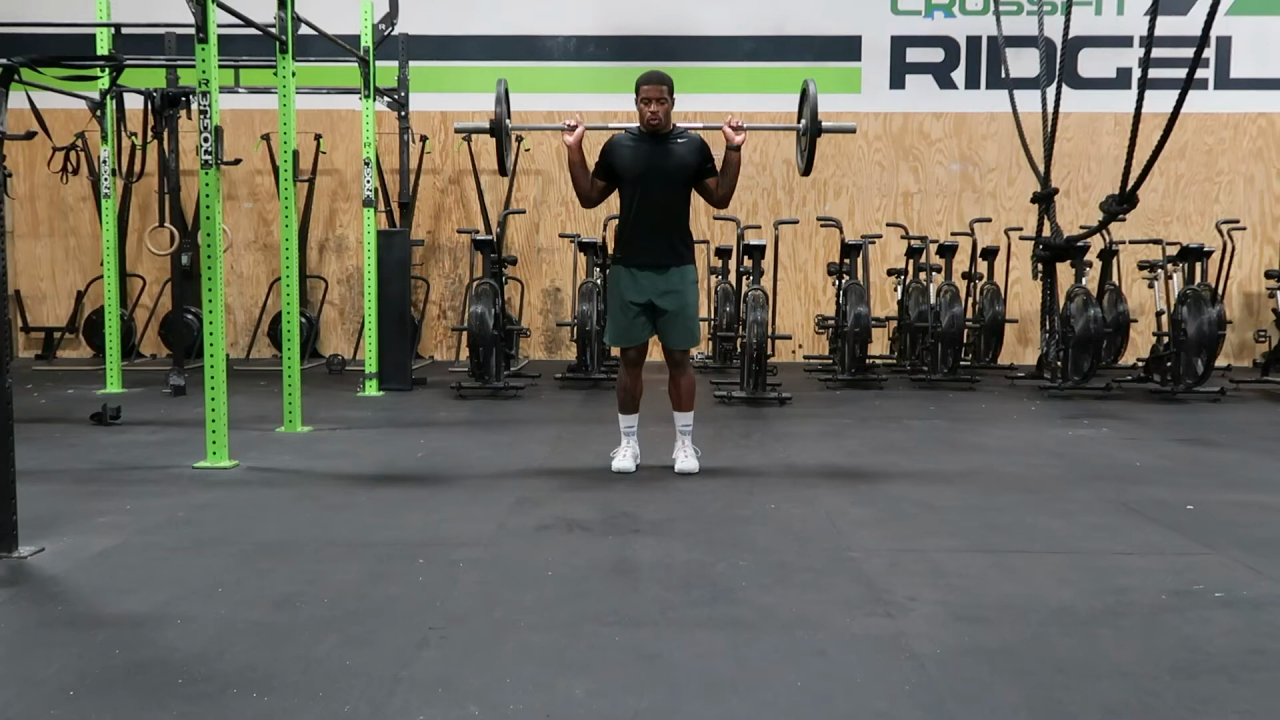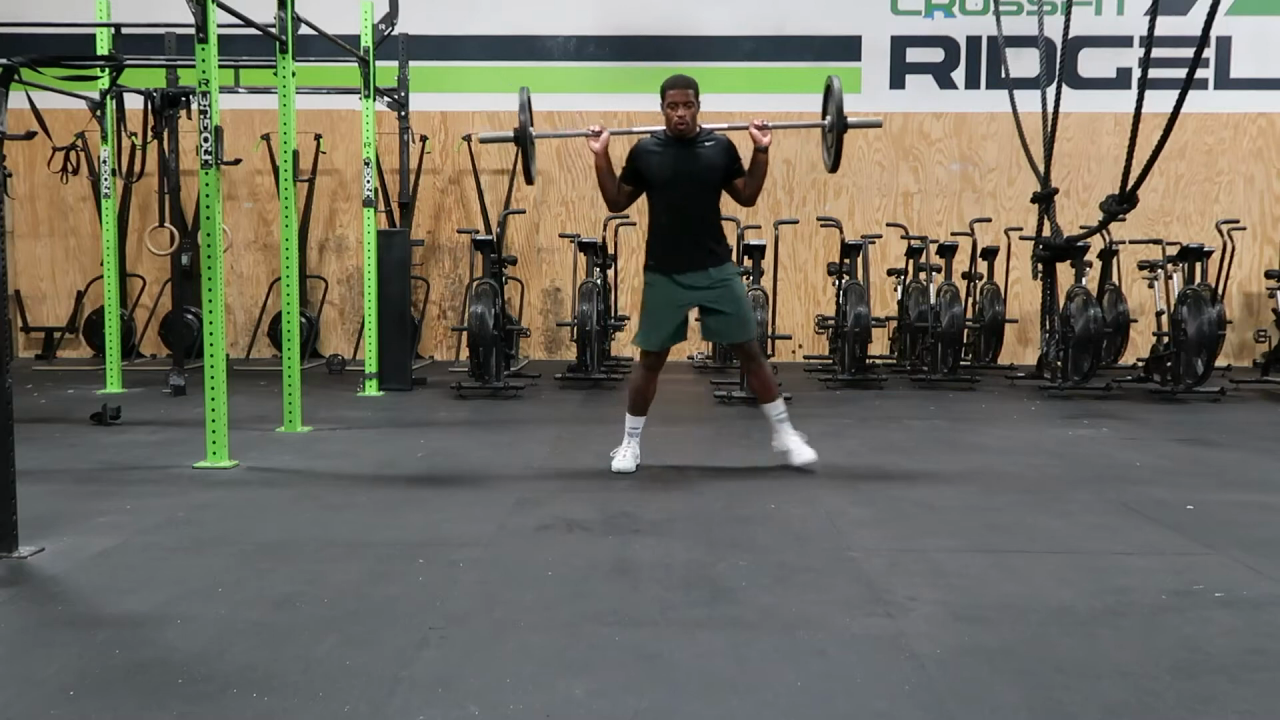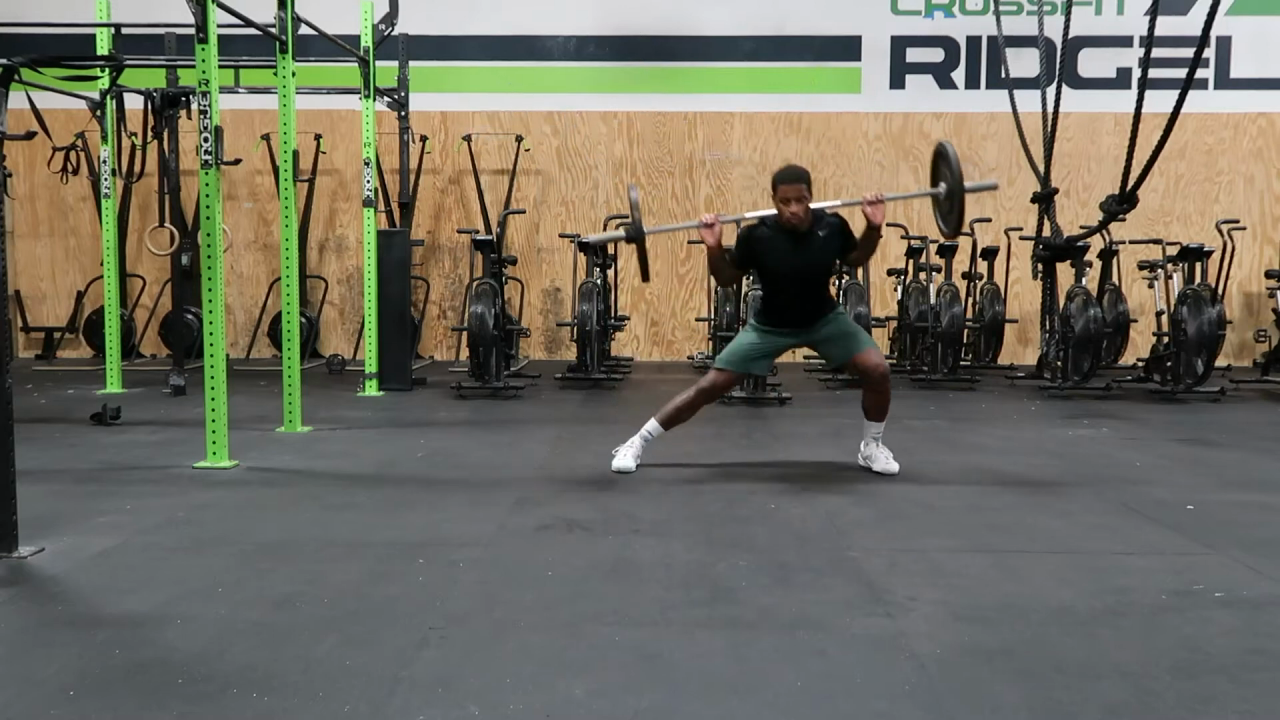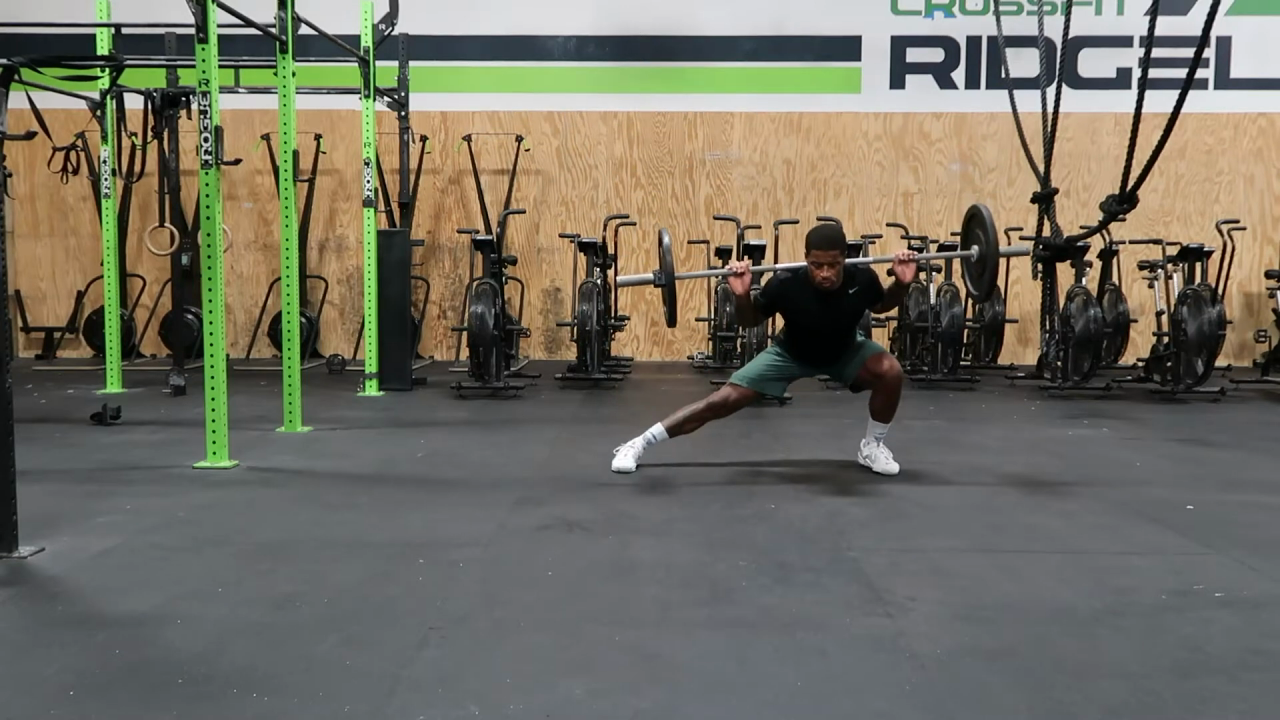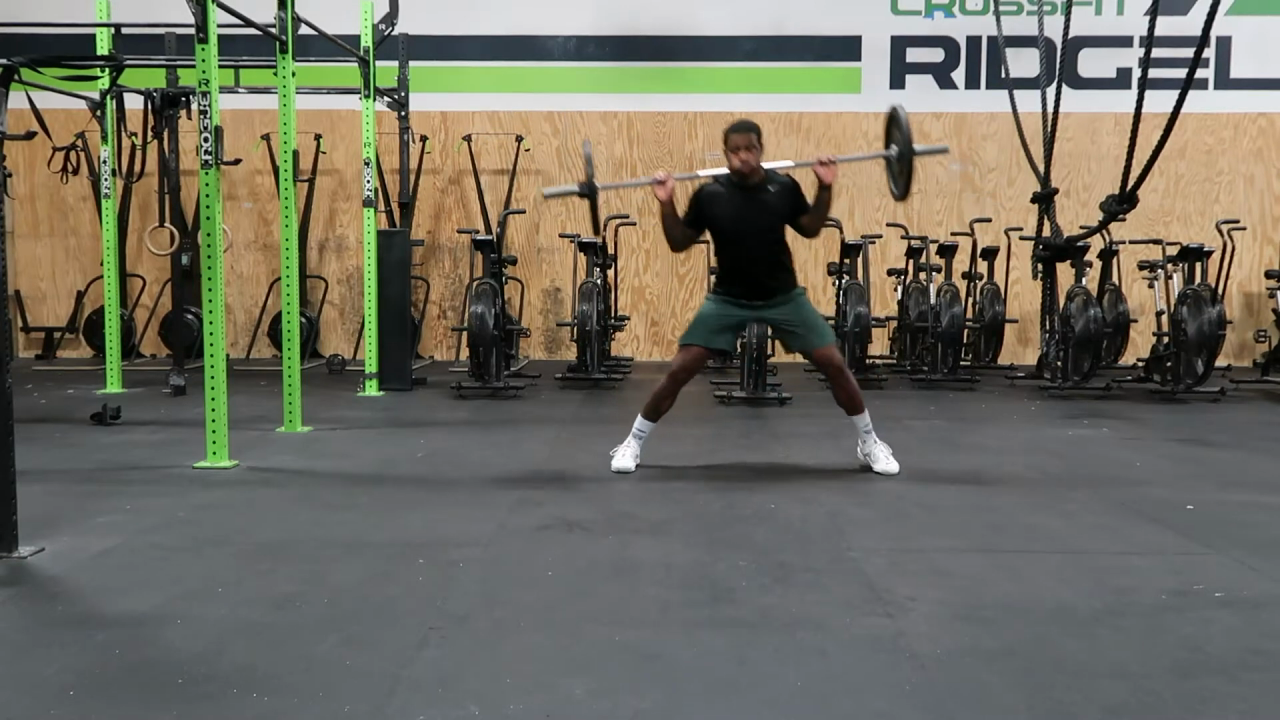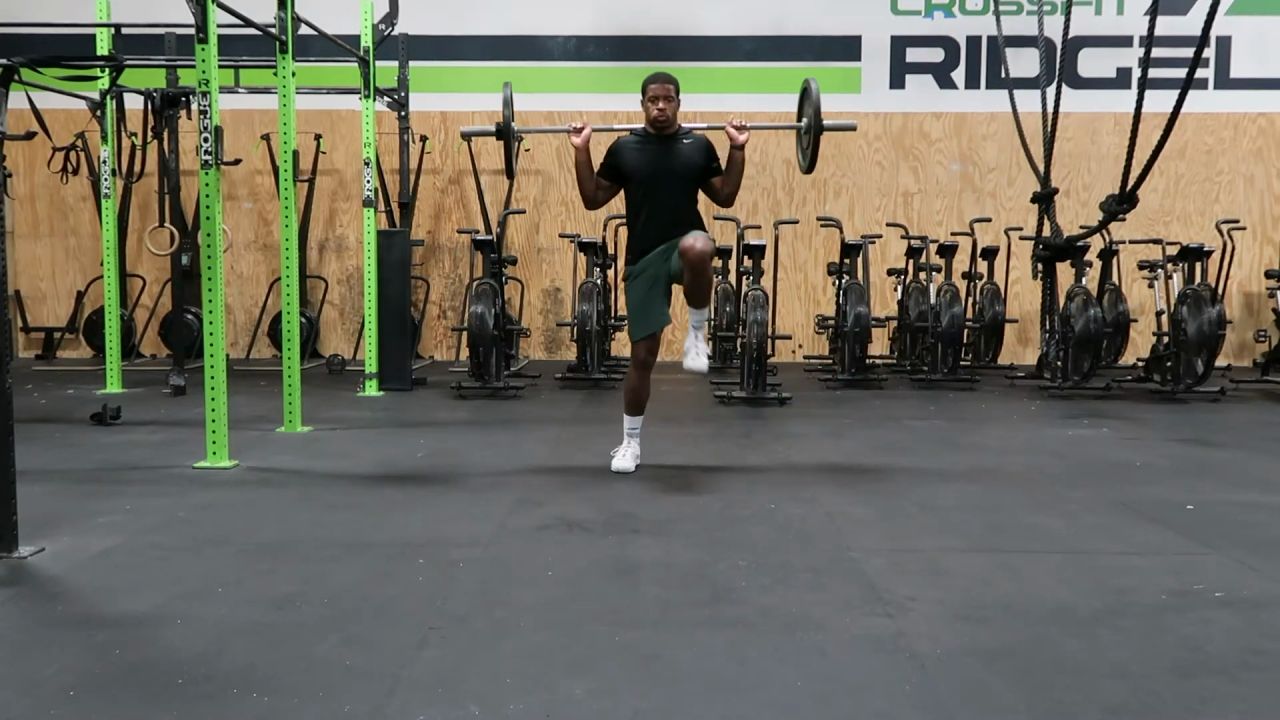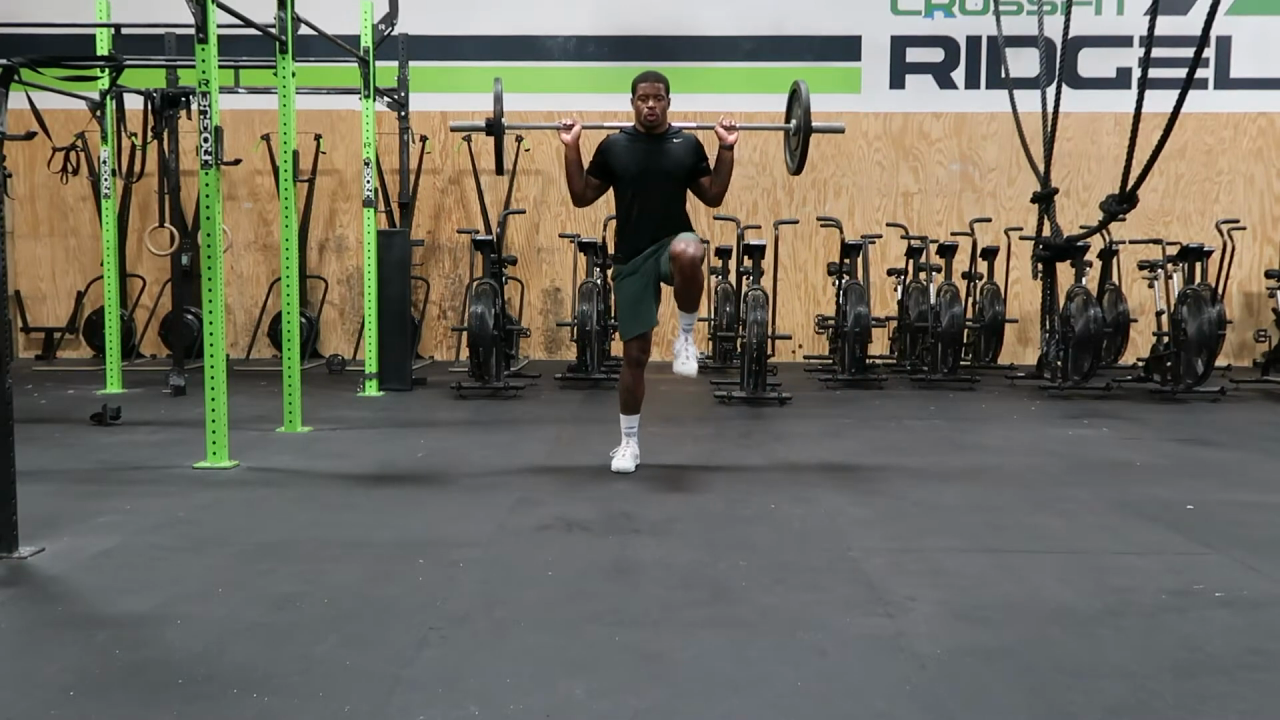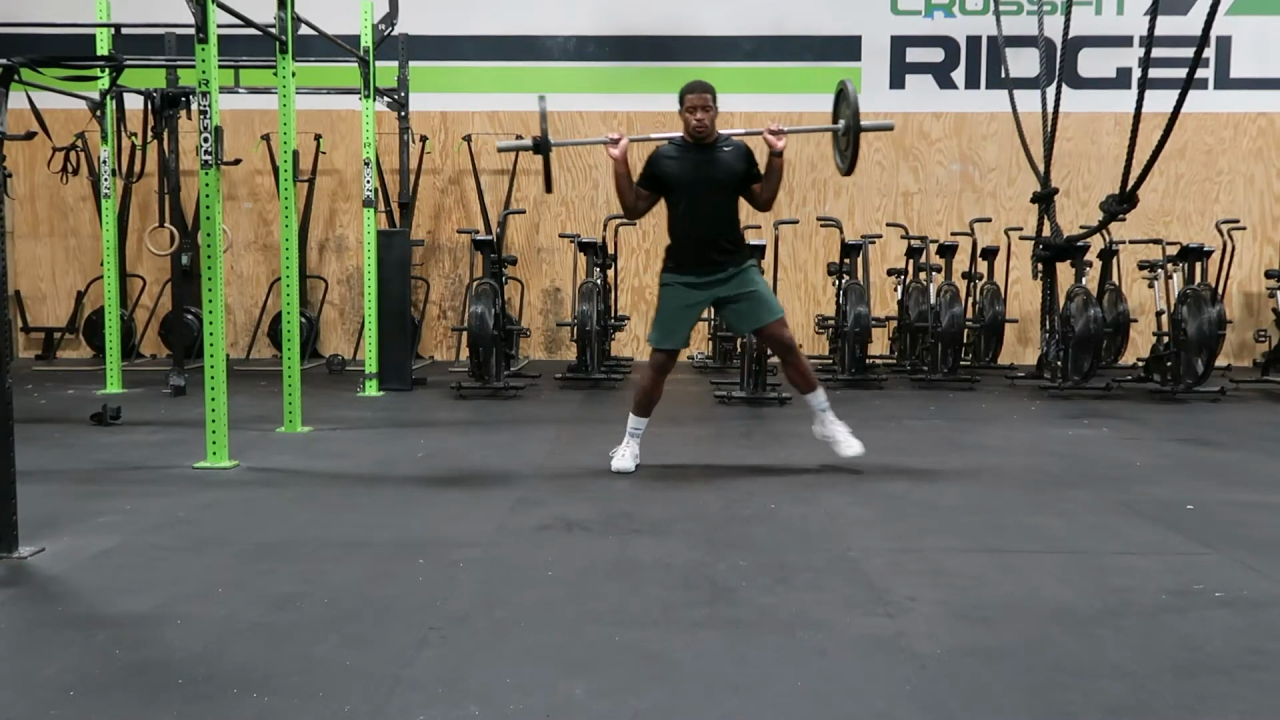
dt=0.5s
person 1, frame 1
left shoulder: (692, 145)
right shoulder: (618, 145)
left elbow: (720, 198)
right elbow: (589, 198)
left wrist: (733, 150)
right wrist: (574, 149)
left hip: (677, 268)
right hip: (628, 269)
left knee: (679, 357)
right knee: (631, 357)
left ankle: (684, 442)
right ankle: (628, 442)
person 1, frame 2
left shoulder: (720, 146)
right shoulder: (645, 150)
left elbow: (747, 197)
right elbow: (616, 203)
left wrist: (761, 150)
right wrist: (601, 156)
left hip: (716, 269)
right hip: (664, 273)
left knee: (749, 351)
right knee: (650, 359)
left ankle: (784, 433)
right ankle: (630, 443)
person 1, frame 3
left shoulder: (832, 225)
right shoulder: (758, 234)
left elbow: (857, 260)
right elbow: (727, 279)
left wrist: (874, 226)
right wrist: (713, 247)
left hip: (824, 320)
right hip: (771, 325)
left knee: (876, 371)
right knee: (711, 386)
left ankle: (871, 446)
right ankle: (636, 442)
person 1, frame 4
left shoulder: (862, 279)
right shoulder: (785, 284)
left elbow: (882, 306)
right elbow: (749, 320)
left wrist: (902, 284)
right wrist: (742, 294)
left hip: (845, 351)
right hip: (791, 354)
left knee: (890, 372)
right knee: (722, 401)
left ankle: (872, 446)
right ankle: (638, 444)
person 1, frame 5
left shoulder: (783, 185)
right shoulder: (709, 194)
left elbow: (810, 229)
right elbow: (678, 244)
left wrist: (825, 187)
right wrist: (666, 205)
left hip: (782, 294)
right hip: (727, 299)
left knee: (832, 363)
right knee: (682, 368)
left ankle: (869, 442)
right ankle: (632, 443)
person 1, frame 6
left shoulder: (698, 145)
right shoulder: (624, 148)
left elbow: (725, 197)
right elbow: (593, 199)
left wrist: (737, 148)
right wrist: (581, 150)
left hip: (685, 246)
right hip: (642, 260)
left knee: (697, 247)
right knee: (642, 355)
left ankle: (697, 335)
right ankle: (631, 442)
person 1, frame 7
left shoulder: (687, 144)
right shoulder: (614, 146)
left elbow: (713, 197)
right elbow: (581, 197)
left wrist: (726, 149)
right wrist: (571, 148)
left hip: (676, 243)
right hip: (632, 258)
left knee: (686, 256)
right knee: (635, 353)
left ankle: (686, 338)
right ankle: (628, 442)
person 1, frame 8
left shoulder: (737, 152)
right shoulder: (664, 157)
left elbow: (763, 202)
right elbow: (633, 210)
left wrist: (776, 154)
right wrist: (619, 163)
left hip: (737, 269)
right hip: (683, 276)
left knee: (785, 343)
right knee: (661, 360)
left ankle: (826, 421)
right ankle: (630, 443)
